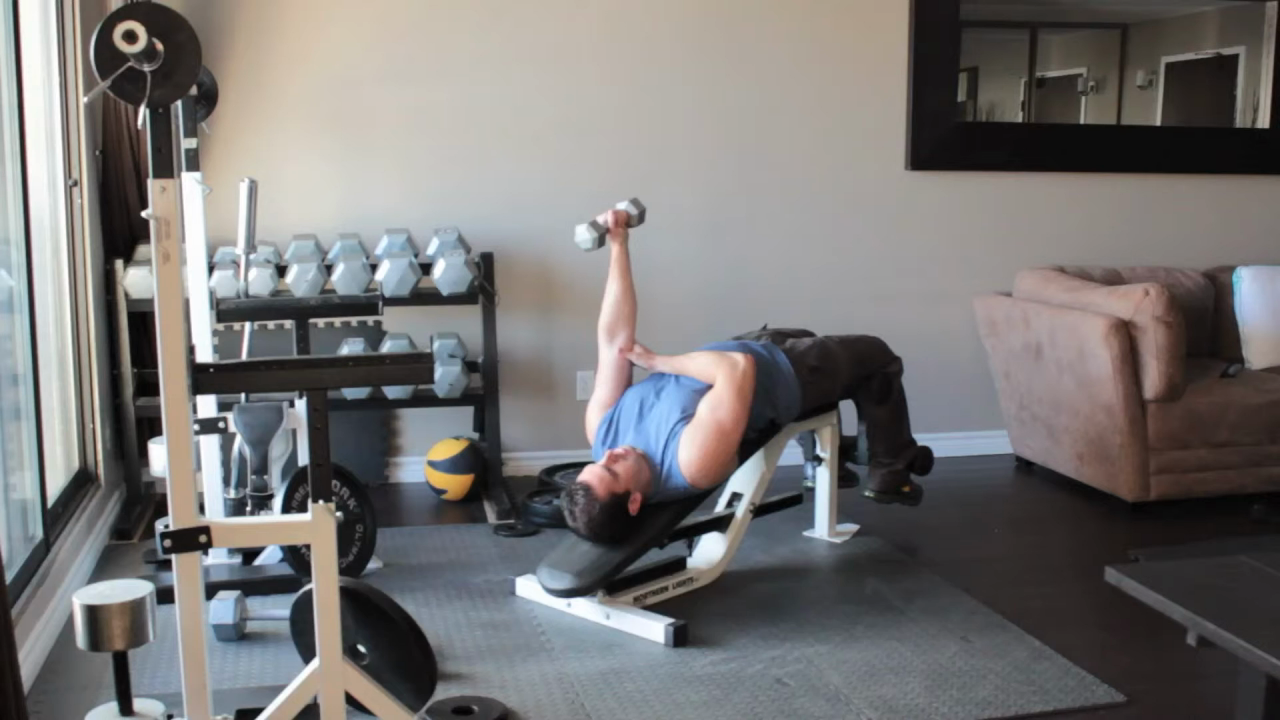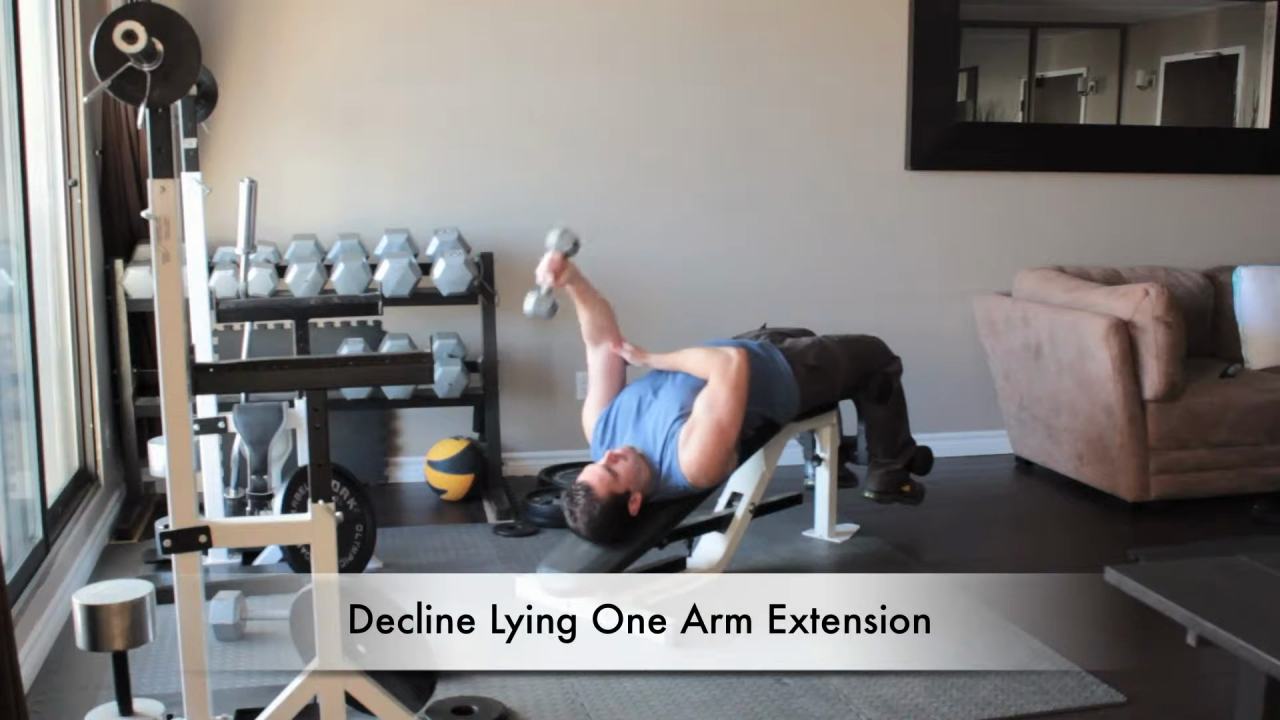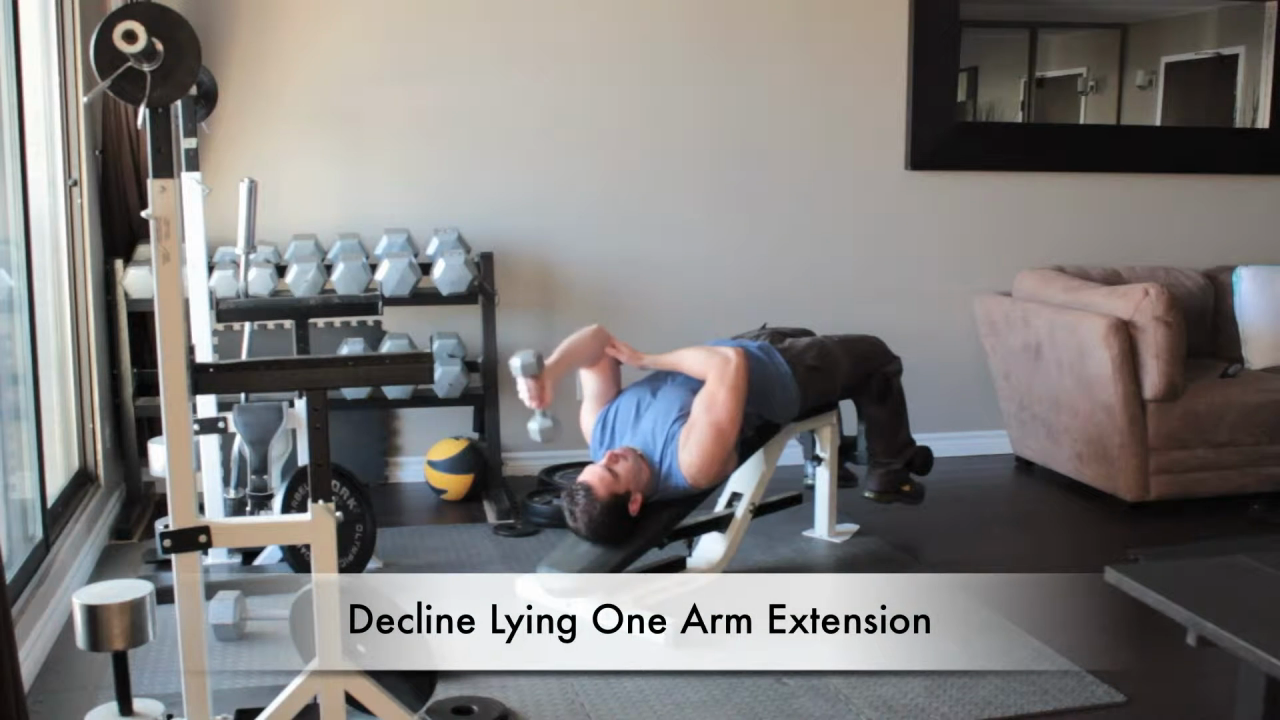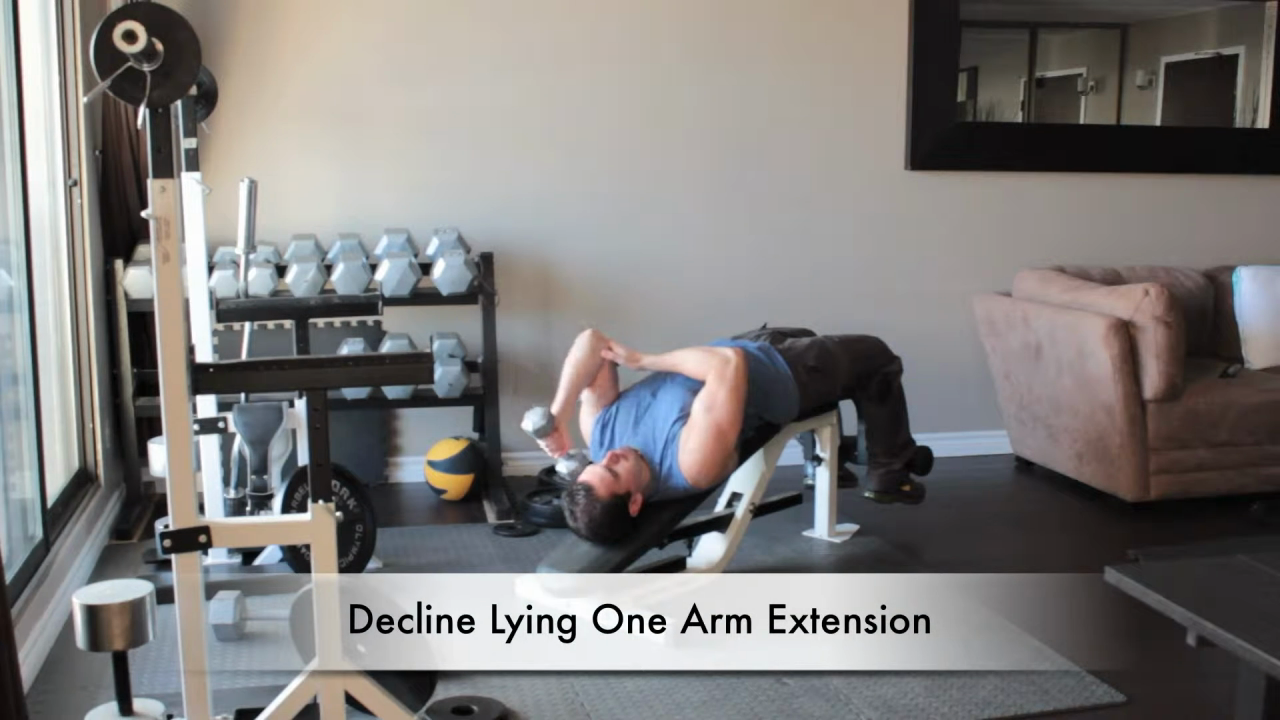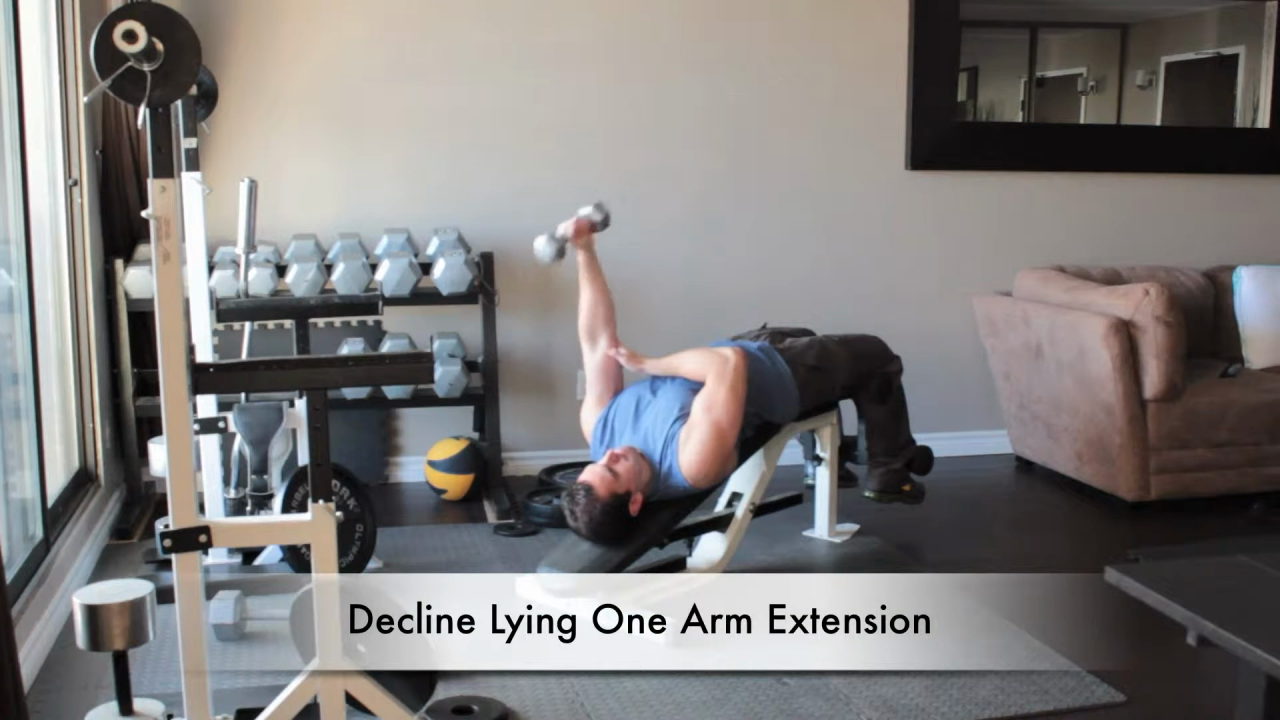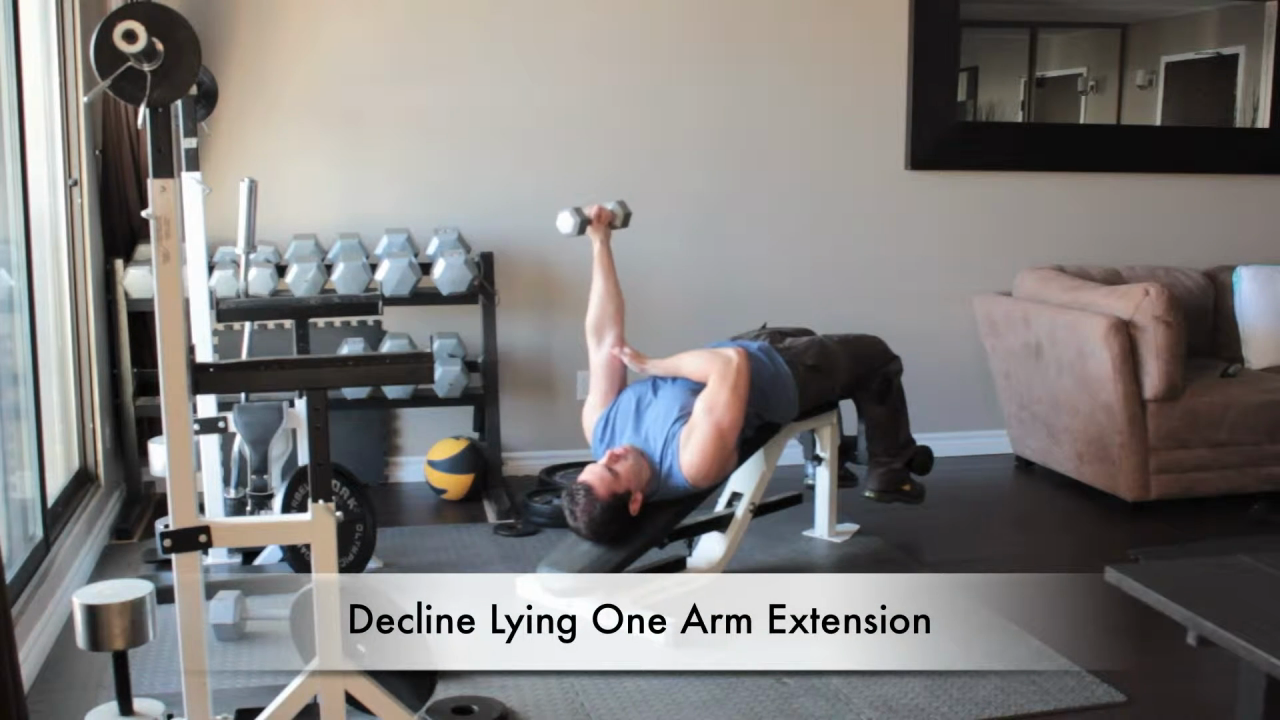
dt=0.7s
person 1, frame 1
left shoulder: (600, 429)
right shoulder: (693, 464)
left elbow: (614, 339)
right elbow: (738, 368)
left wrist: (618, 246)
right wrist: (659, 361)
left knee: (806, 340)
right knee: (877, 356)
right ankle: (891, 472)
person 1, frame 2
left shoulder: (599, 427)
right shoulder: (691, 464)
left elbow: (601, 341)
right elbow: (732, 364)
left wrist: (570, 279)
right wrist: (651, 358)
left knee: (805, 337)
right knee: (875, 356)
right ankle: (890, 475)
person 1, frame 3
left shoulder: (598, 429)
right shoulder: (693, 464)
left elbow: (597, 337)
right elbow: (730, 363)
left wrist: (546, 372)
right wrist: (645, 359)
left knee: (804, 338)
right knee: (877, 358)
right ankle: (890, 474)
person 1, frame 4
left shoulder: (598, 430)
right shoulder: (693, 466)
left elbow: (592, 340)
right elbow: (728, 364)
left wrist: (556, 412)
right wrist: (644, 360)
left knee: (807, 340)
right knee: (877, 358)
right ankle: (889, 474)
person 1, frame 5
left shoulder: (597, 425)
right shoulder: (691, 464)
left elbow: (598, 339)
right elbow: (729, 363)
left wrist: (584, 250)
right wrist: (647, 363)
left knee: (806, 337)
right knee: (877, 357)
right ankle: (890, 473)
person 1, frame 6
left shoulder: (598, 426)
right shoulder: (692, 464)
left elbow: (605, 339)
right elbow: (732, 364)
left wrist: (600, 243)
right wrist: (651, 364)
left knee: (807, 339)
right knee: (876, 356)
right ankle: (890, 471)
